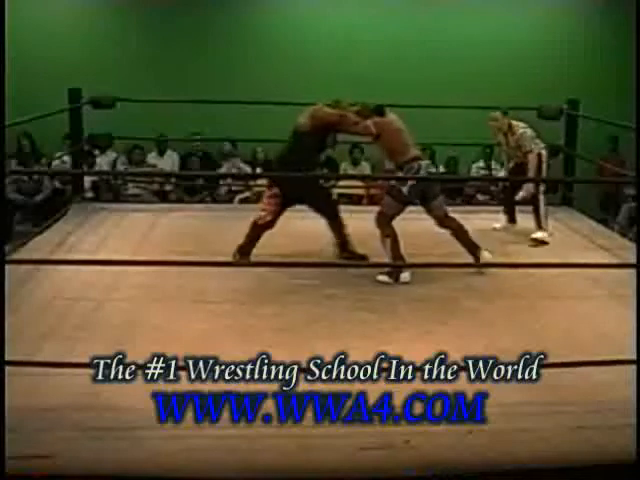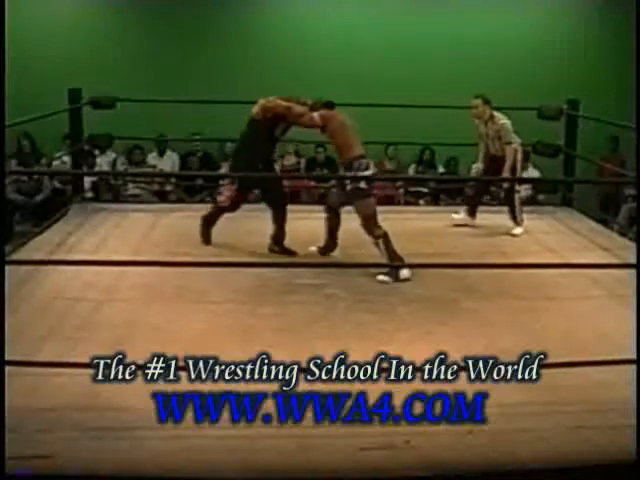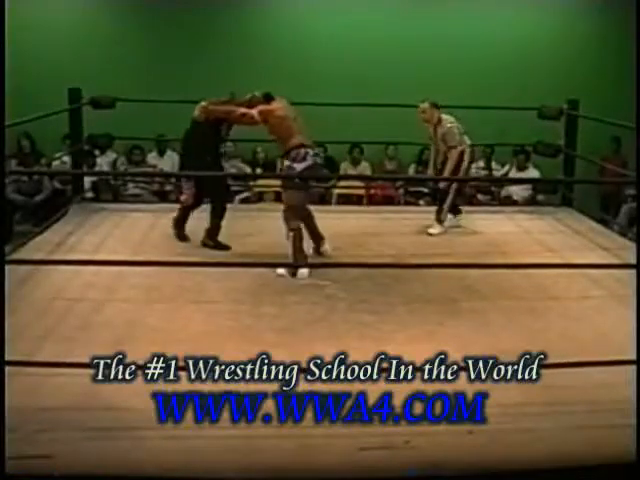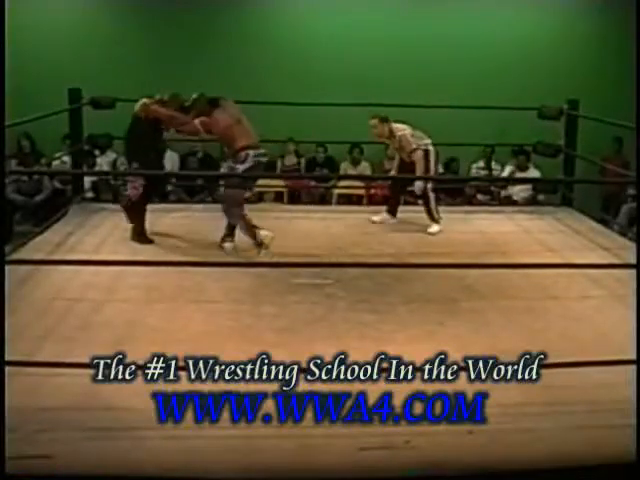
dt=0.7s
person 1, frame 1
left shoulder: (377, 123)
right shoulder: (388, 115)
left hip: (410, 173)
right hip: (424, 168)
left knee: (383, 220)
right knee: (444, 218)
left ankle: (400, 270)
right ankle: (479, 253)
person 1, frame 2
left shoulder: (326, 115)
right shoulder: (336, 116)
left elbow: (302, 120)
left hip: (358, 169)
right hip: (357, 167)
left knee: (370, 223)
right knee: (331, 203)
left ankle: (399, 266)
right ankle: (329, 246)
person 1, frame 3
left shoulder: (265, 110)
right shoulder: (279, 104)
left hip: (298, 159)
right hip: (307, 157)
left knee: (290, 213)
right knee: (299, 206)
left ankle: (300, 265)
right ankle: (319, 243)
person 1, frame 4
left shoulder: (209, 121)
right shoulder: (228, 105)
left hip: (244, 158)
right hip: (258, 155)
left knee: (230, 205)
right knee: (235, 200)
left ankle: (258, 234)
right ankle: (228, 238)
person 2, frame 1
left shoulder: (332, 124)
right shoulder: (315, 114)
right elbow: (342, 117)
right wrist: (362, 124)
left hip: (305, 175)
right hip: (284, 173)
left knee: (329, 207)
right knee: (268, 216)
left ankle: (344, 249)
right ankle: (243, 251)
person 2, frame 2
left shoulder: (288, 116)
right shoulder: (266, 106)
right elbow: (290, 109)
left hip: (264, 162)
right hip: (244, 160)
left knee: (279, 201)
right knee: (231, 200)
left ankle: (277, 243)
right ankle: (207, 221)
person 2, frame 3
left shoulder: (229, 114)
right shoulder: (206, 109)
right elbow: (229, 112)
left hip: (211, 157)
right hip: (192, 157)
left knee: (221, 195)
right knee: (194, 196)
left ankle: (210, 237)
right ankle: (179, 223)
person 2, frame 4
left shoulder: (167, 113)
right shoulder: (147, 105)
right elbow: (169, 115)
right wrist: (187, 119)
left hip: (153, 148)
right hip: (136, 149)
left knee: (156, 183)
right knee: (141, 188)
left ankle: (129, 204)
right ankle: (138, 231)
person 3, frame 1
left shoulder: (522, 132)
right shoulder: (497, 131)
left elbow: (532, 156)
right elbow: (505, 150)
left wrist: (530, 181)
right wrist: (508, 166)
left hip: (537, 158)
right hip: (519, 160)
left knee: (535, 193)
right knee: (507, 188)
left ankle: (542, 232)
right ankle: (510, 221)
person 3, frame 2
left shoulder: (502, 123)
right shoulder: (479, 122)
left elbow: (510, 148)
left wrist: (506, 171)
right wrist: (481, 164)
left hip: (511, 154)
right hip: (494, 155)
left knee: (510, 190)
right knee: (479, 184)
left ankle: (518, 224)
right ankle: (469, 216)
person 3, frame 3
left shoulder: (449, 126)
right shoulder: (430, 124)
left elbow: (455, 151)
right elbow: (435, 145)
left wrist: (446, 174)
right wrist: (432, 167)
left hip: (461, 153)
right hip: (447, 153)
left knee: (447, 186)
right knee: (441, 187)
left ankle: (440, 223)
right ankle: (454, 214)
person 3, frame 4
left shoulder: (402, 133)
right shoulder: (387, 135)
left elbow: (418, 154)
left wrist: (419, 178)
right wrist: (395, 170)
left hip: (425, 152)
right hip: (408, 156)
left knee: (424, 188)
right knee: (396, 183)
left ankle: (435, 222)
right ankle: (390, 214)
